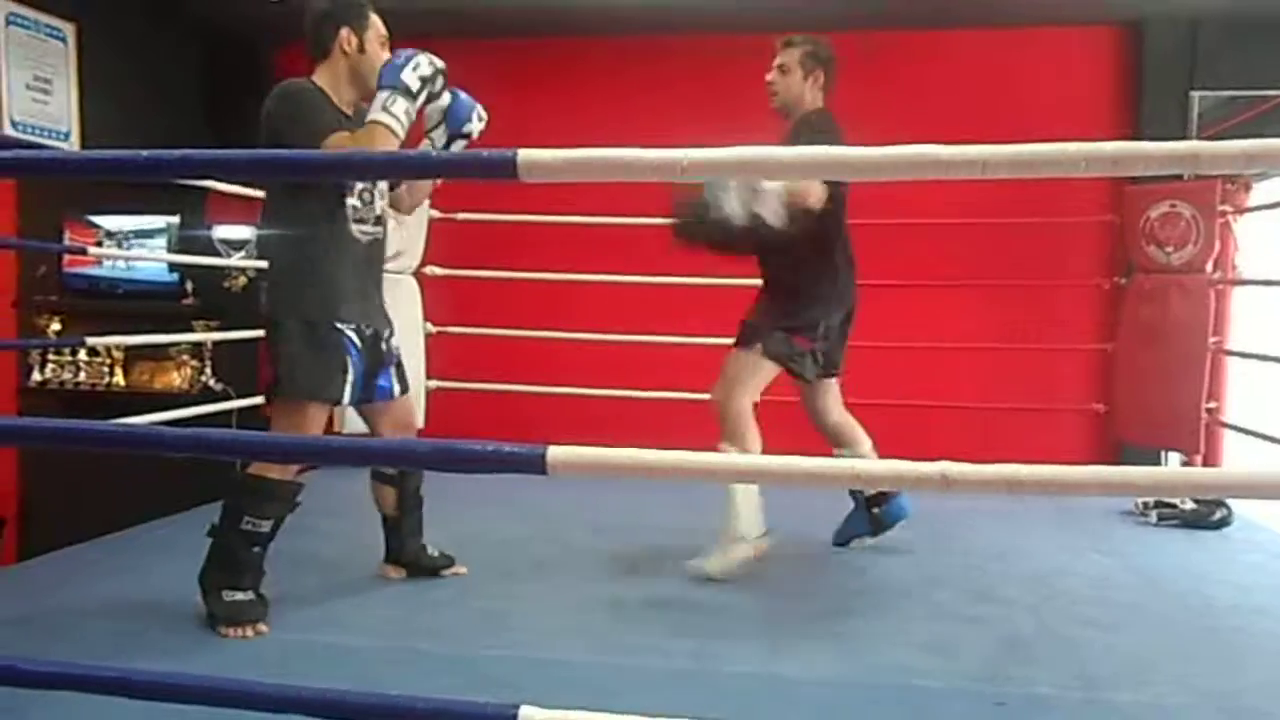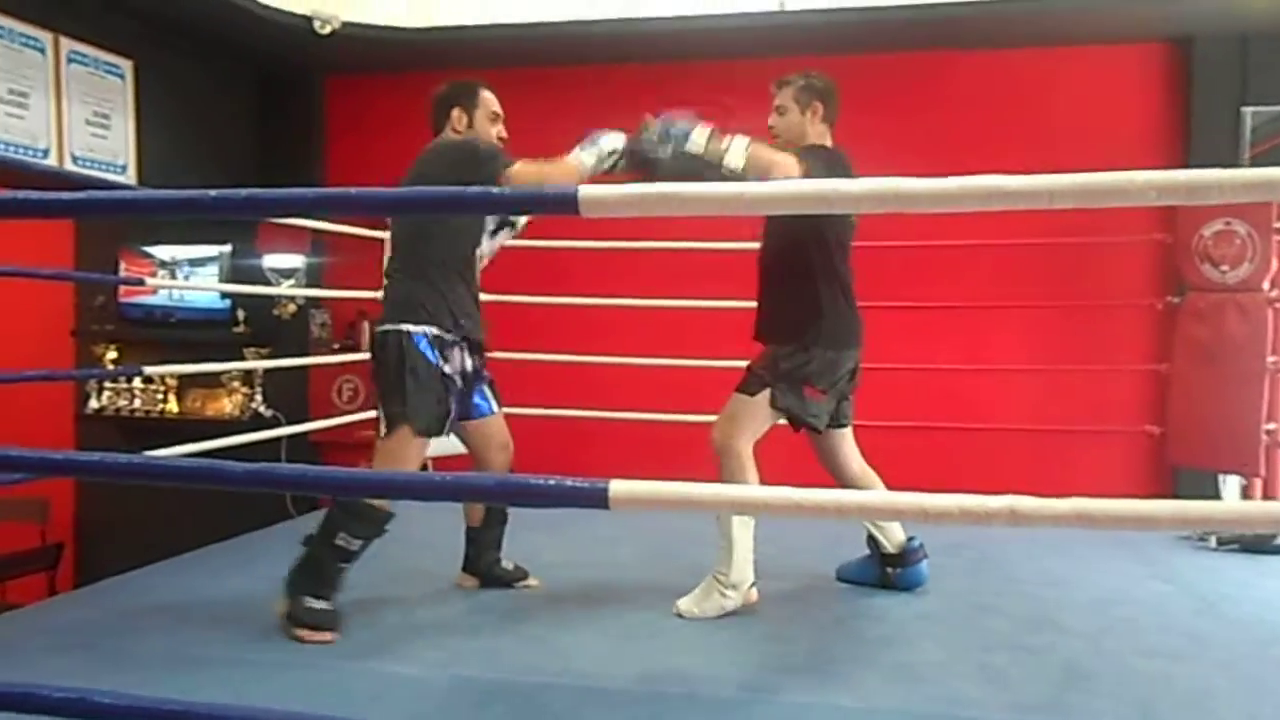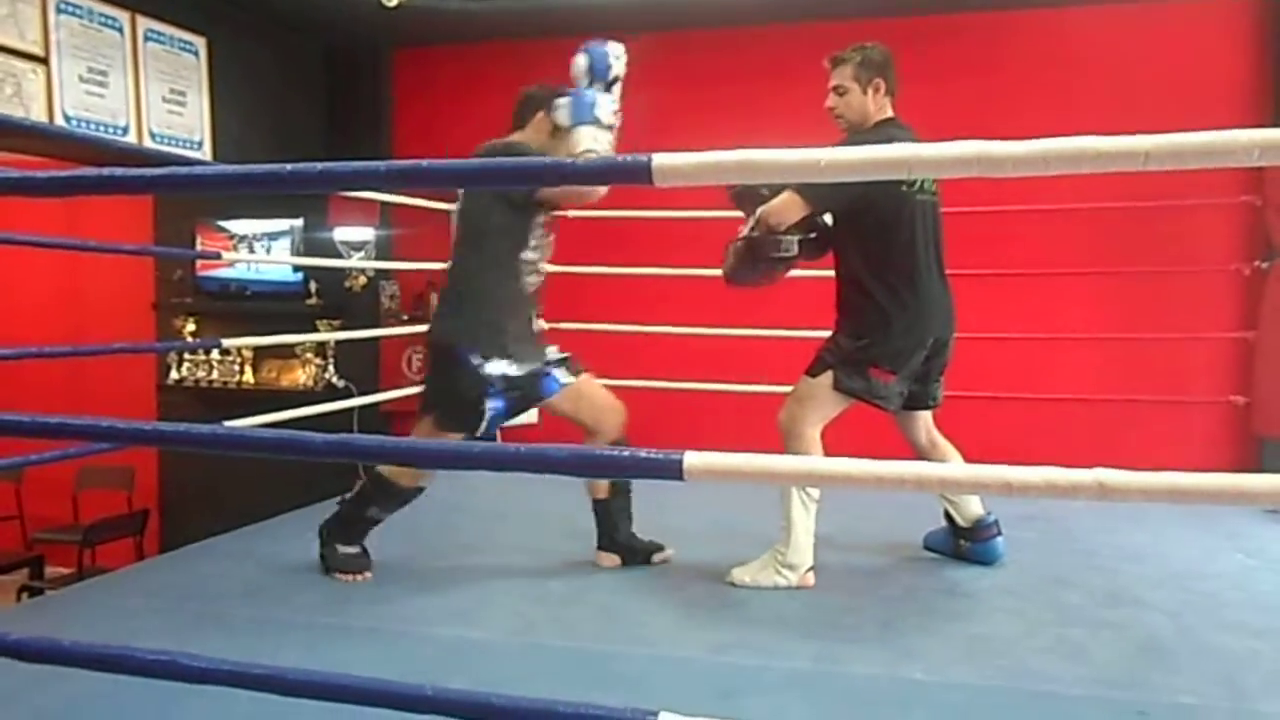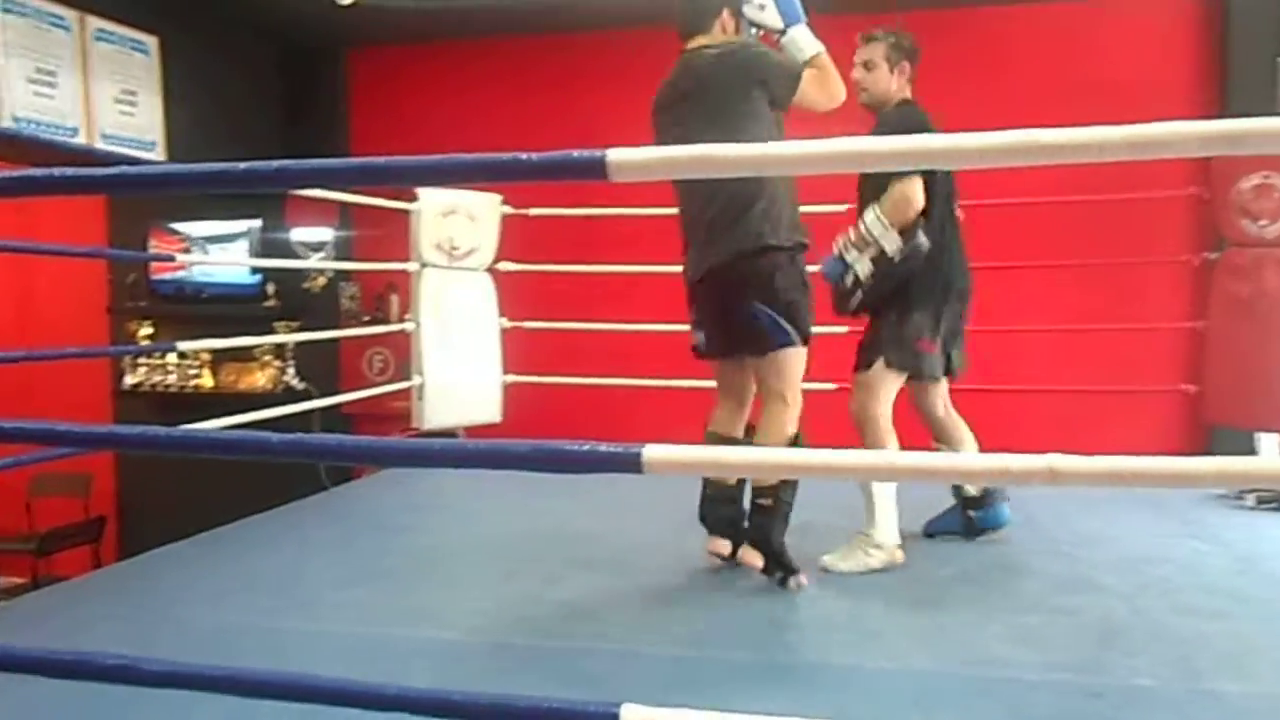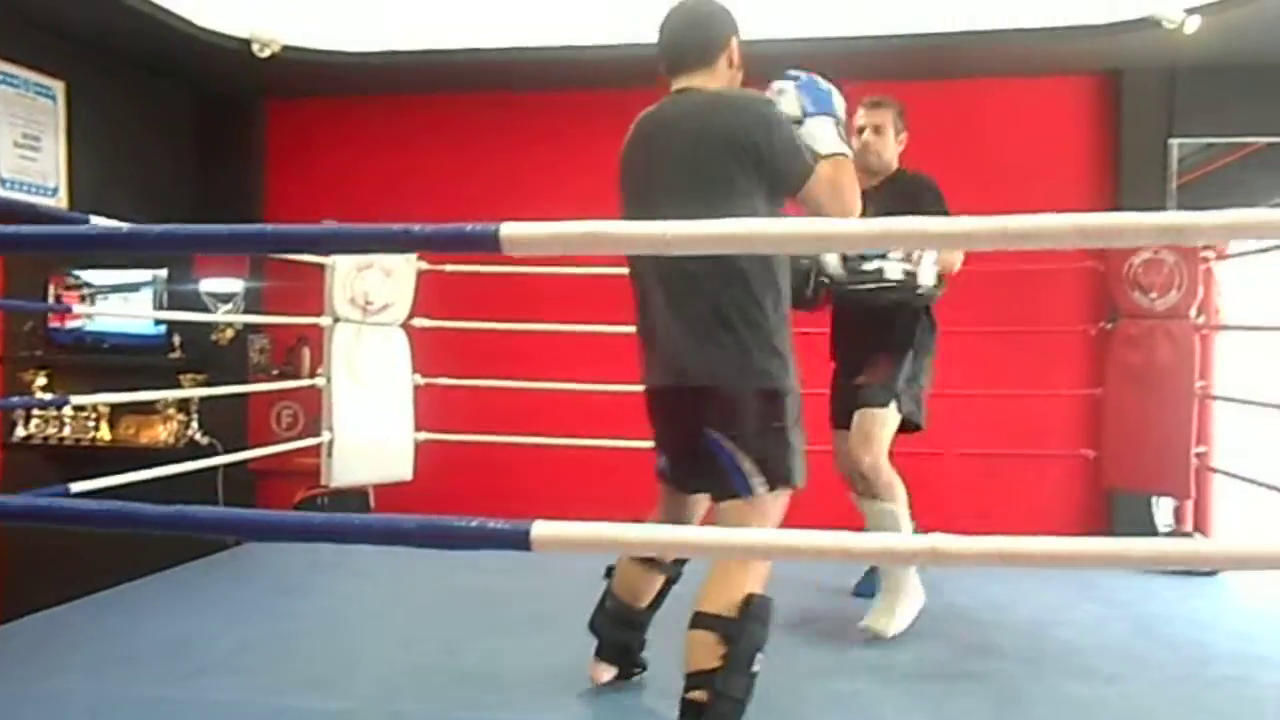
dt=1s
person 1, frame 1
left shoulder: (362, 116)
right shoulder: (296, 100)
left elbow: (399, 199)
left wrist: (446, 140)
right wrist: (401, 94)
left hip: (364, 308)
right hip: (313, 311)
left knee: (399, 432)
right knee: (293, 446)
left ankle: (406, 550)
right ankle: (228, 580)
person 1, frame 2
left shoulder: (463, 174)
right shoulder: (453, 156)
right elbow: (544, 180)
left wrist: (509, 219)
right wrist: (598, 150)
left hip: (450, 338)
right hip: (419, 336)
left knee: (497, 451)
right knee: (396, 468)
left ankle: (481, 562)
right ankle: (311, 587)
person 1, frame 3
right shoulder: (504, 160)
left elbow: (587, 181)
right elbow: (588, 189)
left wrist: (604, 92)
right wrist: (590, 122)
left hip: (516, 340)
right hip: (476, 344)
left knee: (609, 419)
right knee: (424, 461)
left ankle: (617, 540)
right ankle: (342, 535)
person 1, frame 4
left shoulder: (670, 94)
right shoulder: (740, 64)
right elbow: (829, 94)
left hip: (707, 263)
right hip: (761, 250)
left knee: (733, 394)
right knee: (782, 395)
left ankle: (723, 526)
right ankle: (764, 540)
person 1, frame 5
left shoulder: (643, 136)
right shoulder: (749, 117)
right elbow: (843, 207)
right wrist: (820, 120)
left hip: (673, 365)
right hip: (741, 366)
left knee: (681, 506)
right knee: (747, 541)
left ankle: (613, 647)
person 2, frame 1
left shoulder: (817, 131)
right shoulder: (809, 135)
left elbow: (808, 194)
right elbow: (782, 213)
left wrist: (738, 198)
right wrist: (735, 202)
left hip: (808, 293)
right hip: (821, 291)
left knee: (732, 396)
right knee: (824, 407)
left ankle: (744, 531)
right ankle: (880, 499)
person 2, frame 2
left shoulder: (828, 166)
right shoulder: (804, 173)
left elbow: (780, 168)
right elbow: (737, 184)
left wrist: (702, 142)
right wrist: (700, 151)
left hip: (814, 338)
right hip: (820, 337)
left knee: (731, 437)
right knee: (838, 453)
left ankle: (733, 582)
right ankle: (901, 555)
person 2, frame 3
left shoulder: (866, 151)
right shoulder: (911, 151)
left elbow: (780, 214)
left wrist: (752, 229)
right wrist: (808, 233)
left hip: (885, 324)
right hip: (928, 320)
left knee: (798, 421)
right knee: (919, 428)
left ankle: (793, 562)
right ankle: (978, 530)
person 2, frame 4
left shoulder: (897, 126)
right shoulder: (915, 126)
left elbow: (909, 199)
left wrist: (850, 254)
right wrist: (868, 260)
left hip: (919, 291)
right hip: (939, 285)
left knee: (869, 407)
right knee: (932, 402)
left ankle: (880, 539)
right ankle: (981, 502)
person 2, frame 5
left shoulder: (916, 191)
left elbow: (950, 257)
left hip: (898, 341)
right hip: (852, 343)
left knee: (869, 455)
right knee: (848, 461)
left ankle: (902, 583)
right ankle: (891, 557)
